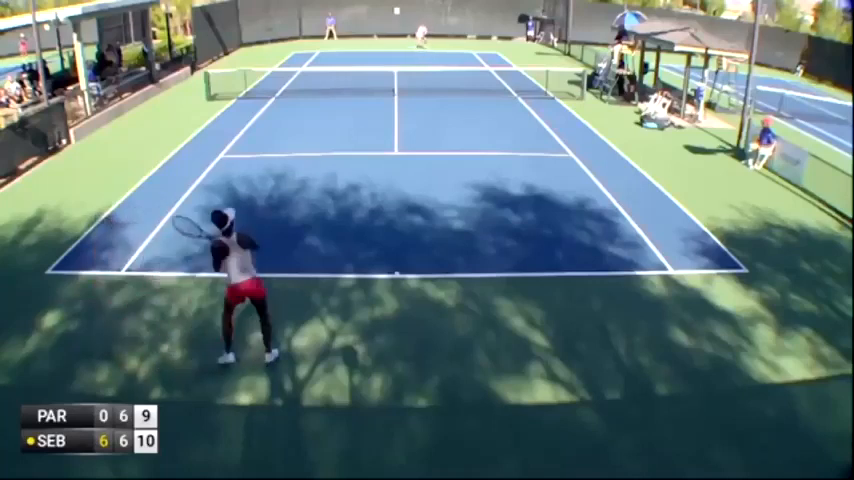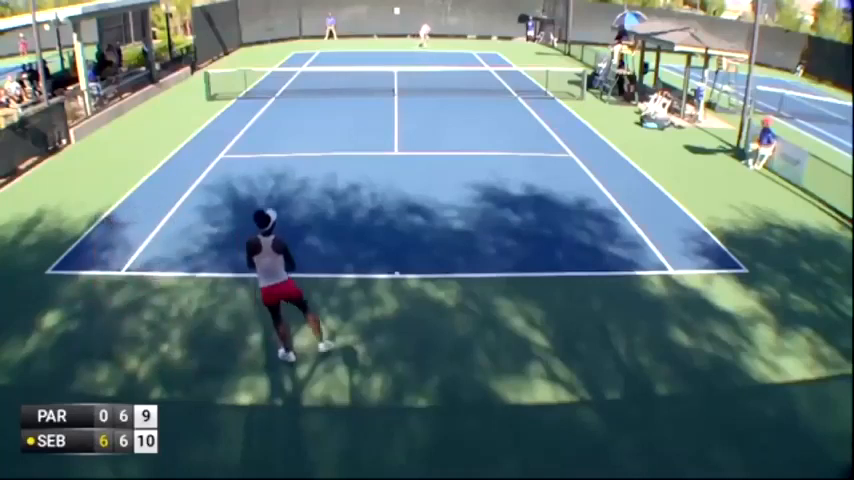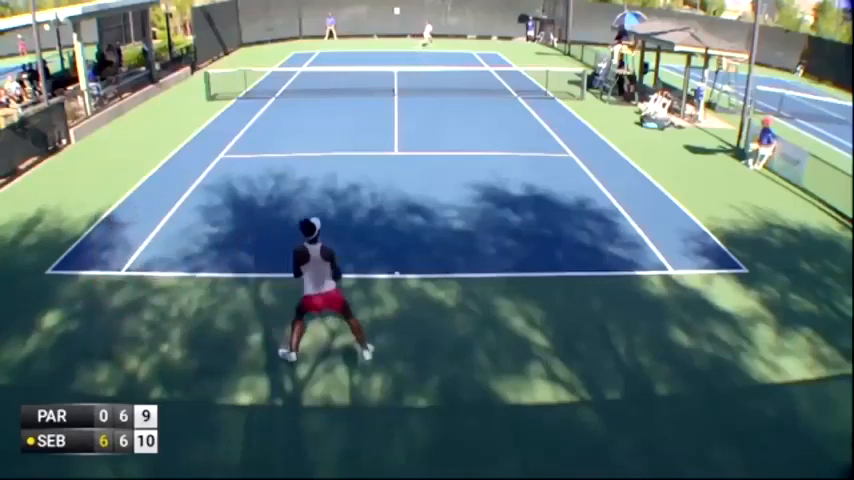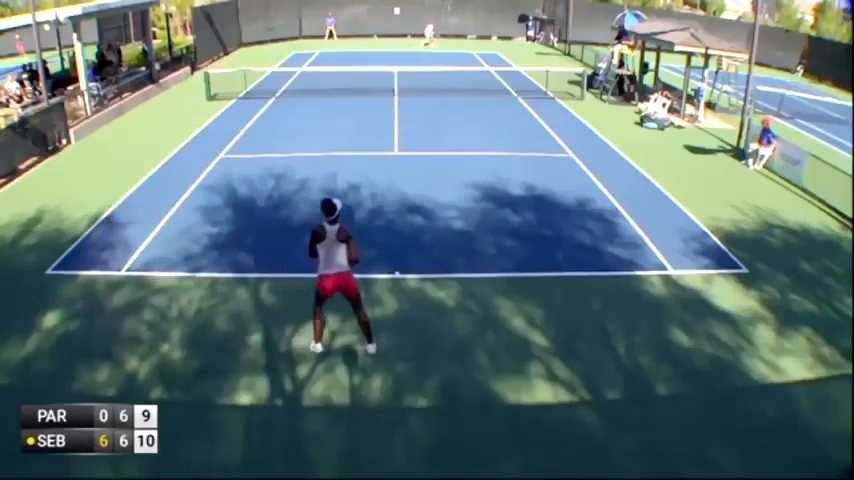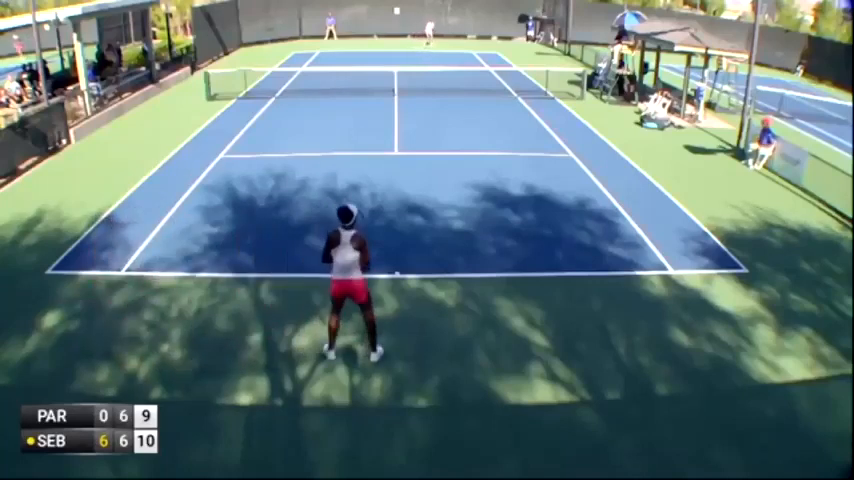
dt=0.2s
person 1, frame 1
left shoulder: (217, 245)
right shoulder: (243, 238)
left elbow: (217, 268)
right elbow: (256, 247)
left hip: (235, 287)
right hip: (253, 283)
left knee: (227, 317)
right knee: (263, 316)
left ankle: (228, 353)
right ankle: (269, 352)
person 1, frame 2
left shoulder: (251, 243)
right shoulder: (280, 243)
left elbow: (251, 265)
right elbow: (290, 267)
left hip: (268, 289)
right hip: (285, 284)
left knee: (277, 318)
right knee: (306, 309)
left ankle: (287, 351)
right ankle: (322, 342)
person 1, frame 3
left shoulder: (298, 251)
right shoulder: (327, 251)
left elbow: (296, 274)
right elbow: (337, 275)
left hip: (310, 297)
right hip: (331, 294)
left knee: (298, 317)
right knee: (350, 318)
left ankle: (290, 351)
right ankle: (365, 349)
person 1, frame 4
left shoulder: (316, 231)
right shoulder: (345, 233)
left elbow: (312, 254)
right elbow: (355, 259)
left hip: (325, 278)
right hip: (344, 276)
left knee: (318, 307)
right knee: (358, 309)
left ankle: (317, 343)
right ankle: (370, 343)
person 1, frame 5
left shoulder: (332, 236)
right shoulder: (360, 239)
left elbow: (325, 259)
right elbow: (365, 266)
left hip: (337, 283)
right hip: (356, 283)
left knee: (335, 313)
right knee: (368, 314)
left ankle: (330, 349)
right ankle: (374, 351)
